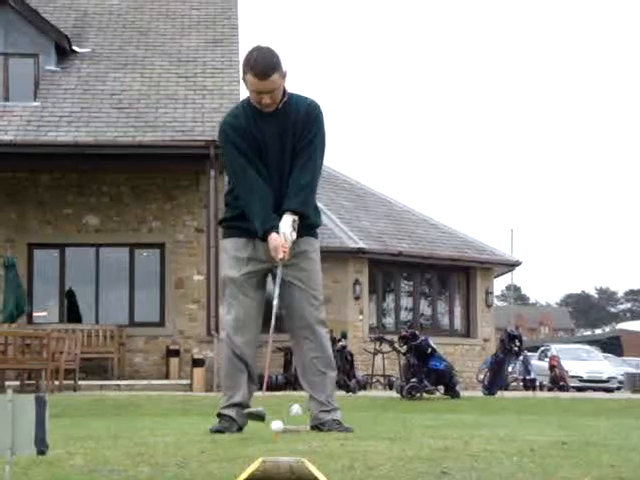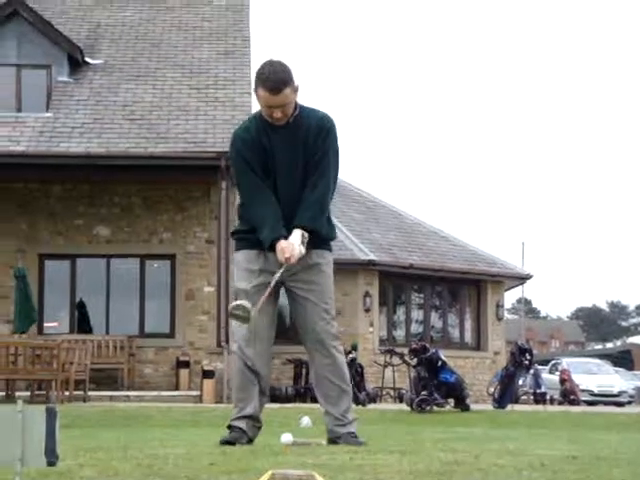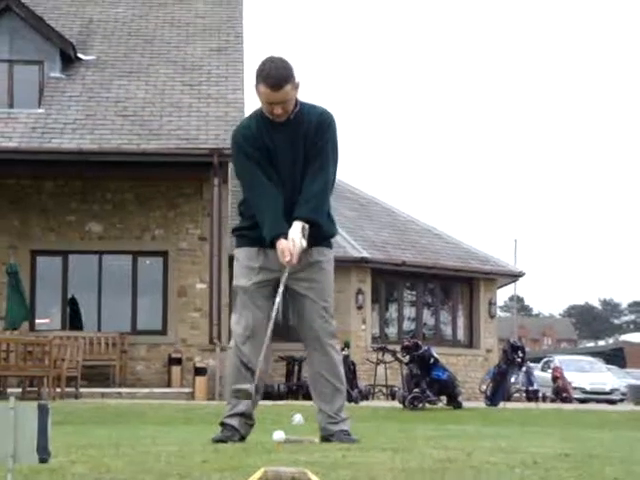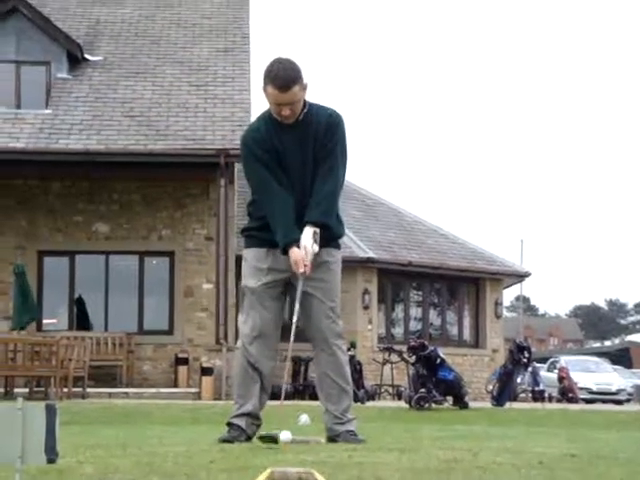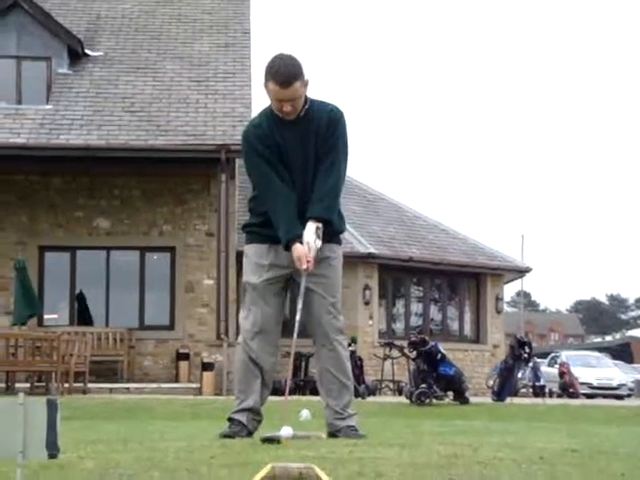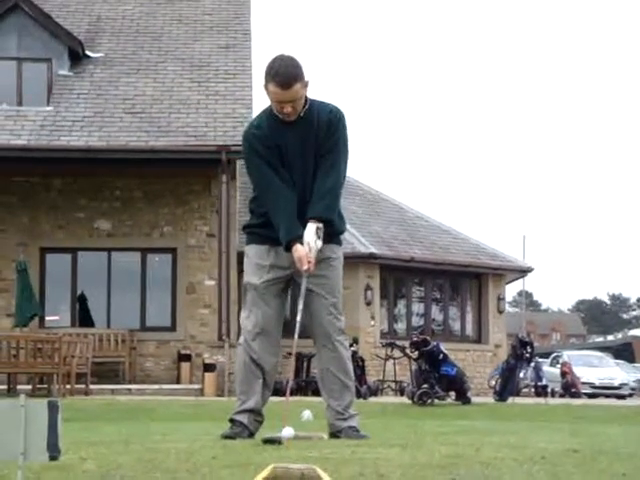
dt=0.3s
person 1, frame 1
left shoulder: (308, 113)
right shoulder: (233, 124)
left elbow: (307, 173)
right elbow: (247, 183)
left wrist: (290, 220)
right wrist: (268, 232)
left hip: (298, 233)
right hip: (245, 235)
left knee: (311, 325)
right knee: (238, 328)
left ankle: (325, 412)
right ankle: (234, 410)
person 1, frame 2
left shoulder: (321, 126)
right shoulder: (245, 137)
left elbow: (321, 186)
right elbow: (255, 196)
left wrist: (300, 234)
right wrist: (277, 239)
left hip: (311, 245)
right hip: (258, 247)
left knee: (324, 337)
right knee: (250, 340)
left ankle: (341, 426)
right ankle: (245, 422)
person 1, frame 3
left shoulder: (320, 122)
right shoulder: (245, 134)
left elbow: (320, 181)
right elbow: (260, 191)
left wrist: (300, 227)
right wrist: (279, 238)
left hip: (312, 243)
right hip: (257, 244)
left knee: (321, 335)
right knee: (246, 335)
left ankle: (334, 423)
right ankle: (237, 420)
person 1, frame 4
left shoulder: (329, 123)
right shoulder: (255, 136)
left elbow: (329, 183)
right elbow: (271, 195)
left wrist: (311, 231)
right wrist: (290, 244)
left hip: (320, 243)
right hip: (267, 245)
left knee: (329, 335)
right knee: (254, 335)
left ankle: (341, 423)
right ankle: (244, 420)
person 1, frame 5
left shoulder: (331, 119)
right shoulder: (256, 132)
left elbow: (331, 179)
right elbow: (273, 191)
left wrist: (314, 228)
right wrist: (293, 240)
left hip: (321, 240)
right hip: (267, 241)
left knee: (329, 331)
right knee: (256, 331)
left ankle: (341, 419)
right ankle: (245, 415)
person 1, frame 6
left shoulder: (331, 119)
right shoulder: (256, 133)
left elbow: (330, 180)
right elbow: (274, 192)
left wrist: (314, 227)
right wrist: (293, 241)
left hip: (322, 241)
right hip: (268, 242)
left knee: (331, 332)
right knee: (257, 332)
left ankle: (343, 419)
right ankle: (246, 416)
